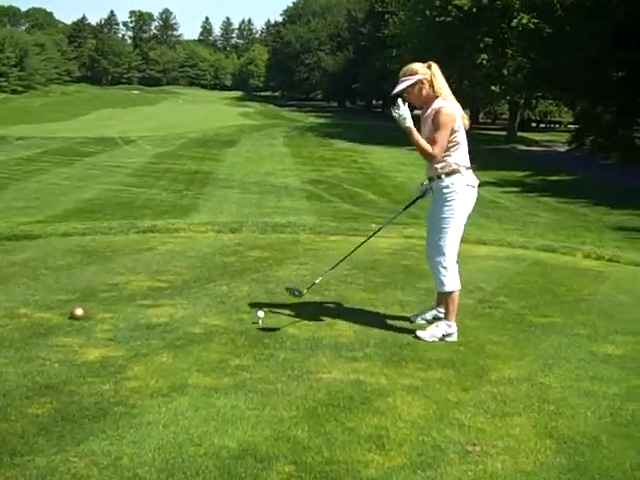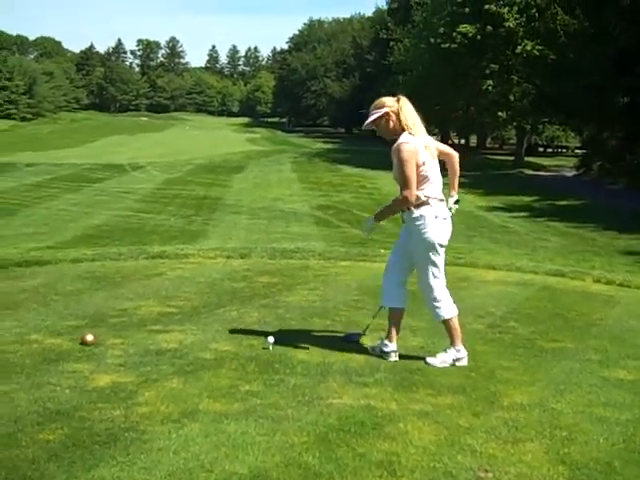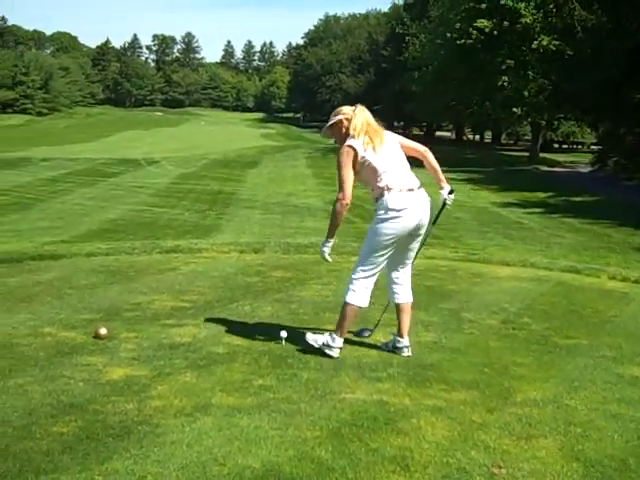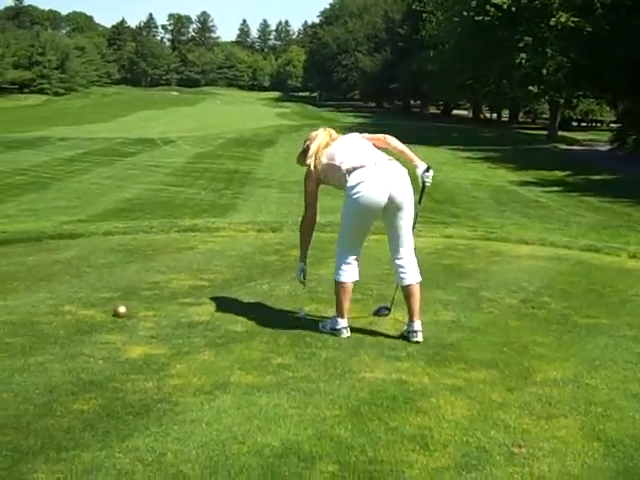
dt=0.5s
person 1, frame 1
left shoulder: (444, 110)
right shoulder: (429, 111)
left elbow: (433, 154)
left wrist: (407, 125)
right wrist: (429, 181)
left hip: (456, 188)
right hip: (442, 187)
left knee: (444, 256)
right knee: (434, 253)
left ankle: (449, 325)
right ankle: (441, 308)
person 1, frame 2
left shoulder: (403, 146)
right shoulder: (419, 138)
left elbow: (408, 196)
right elbow: (453, 155)
left wrist: (376, 218)
right wrist: (453, 193)
left hip: (427, 220)
right hip: (421, 219)
left knee: (434, 287)
right knee: (393, 276)
left ankle: (457, 350)
right ankle: (390, 344)
person 1, frame 3
left shoulder: (349, 148)
right shoulder: (386, 135)
left elbow: (344, 198)
right elbow: (424, 151)
left wrist: (329, 239)
right wrist: (443, 184)
left hip: (395, 209)
right hip: (420, 203)
left knee: (363, 275)
right knee: (401, 273)
left ankle: (336, 339)
right ankle: (402, 340)
person 1, frame 4
left shoulder: (315, 165)
right shoulder: (354, 138)
left elbow: (309, 217)
right elbow: (387, 139)
left wrist: (302, 259)
right wrist: (418, 163)
left hip: (366, 186)
right hip: (397, 176)
left knee: (347, 254)
right knee: (404, 254)
left ankle: (340, 322)
right ankle: (415, 325)
